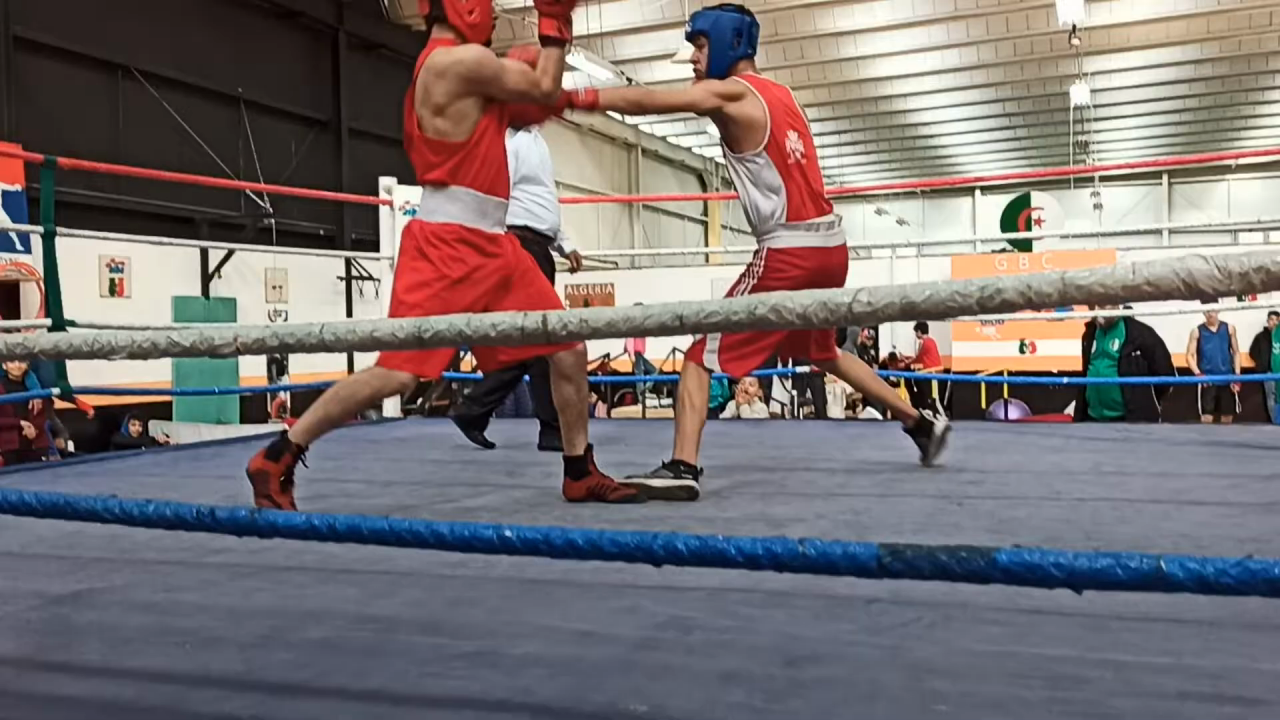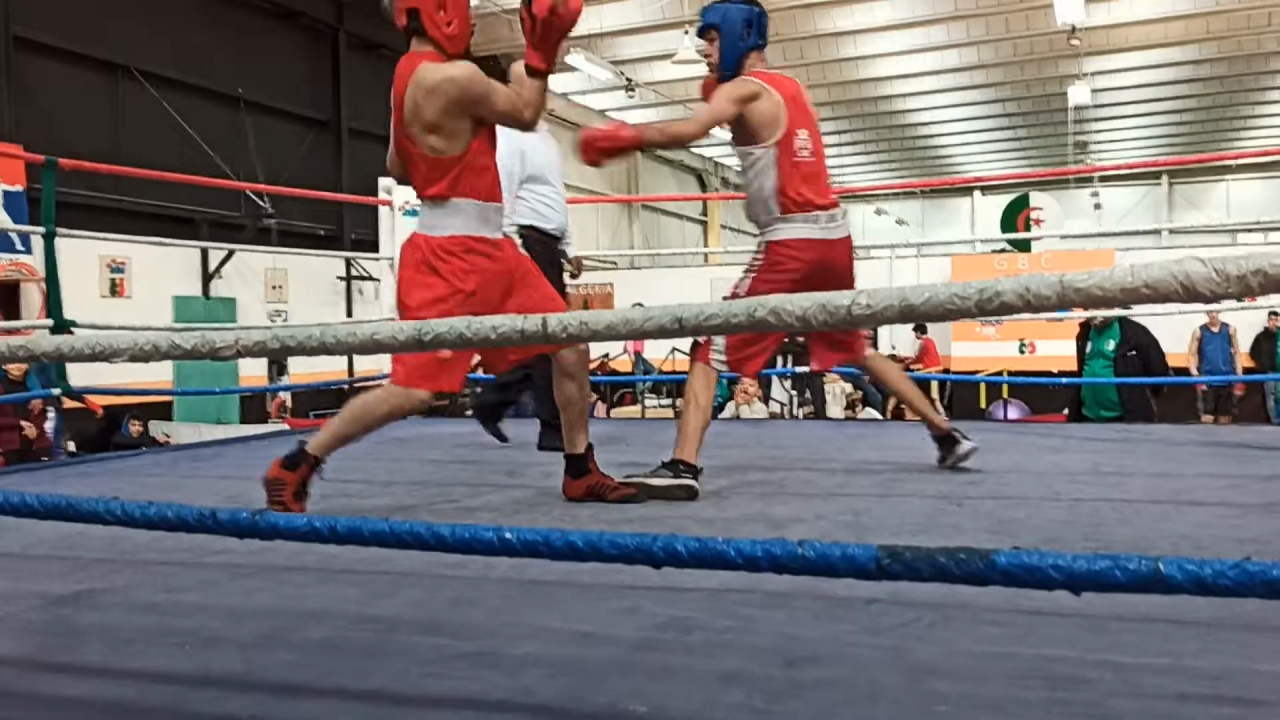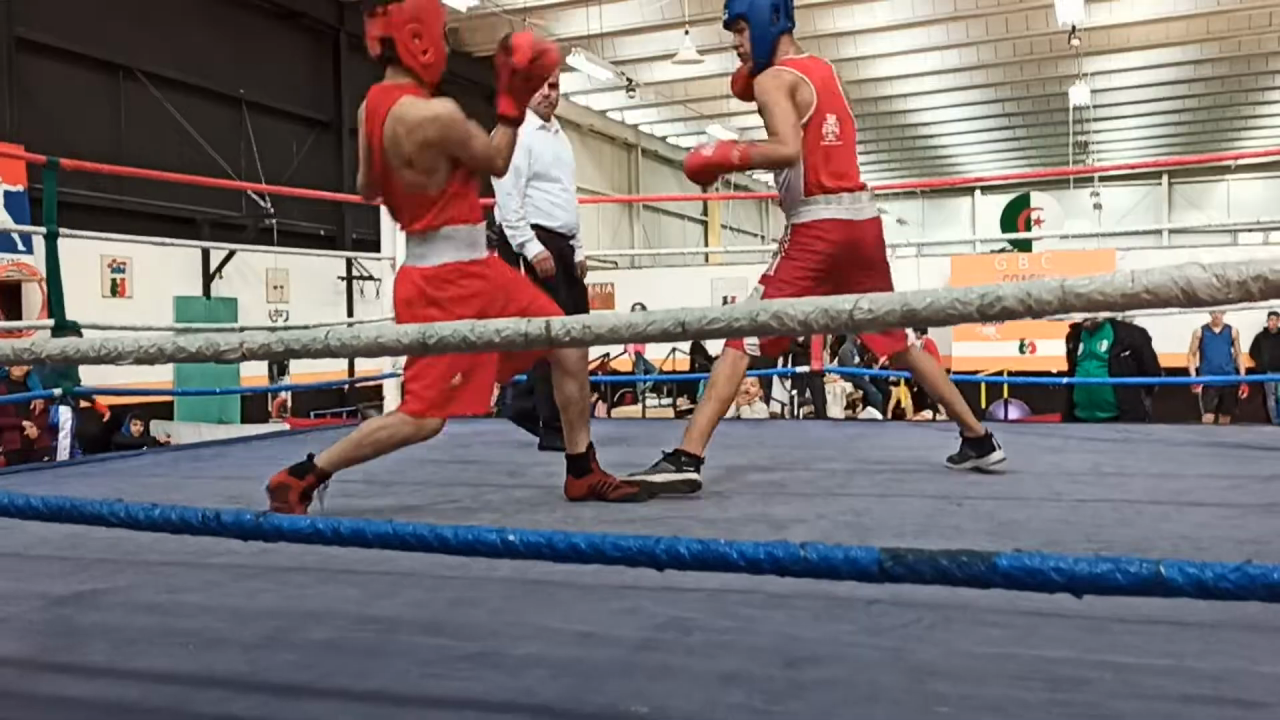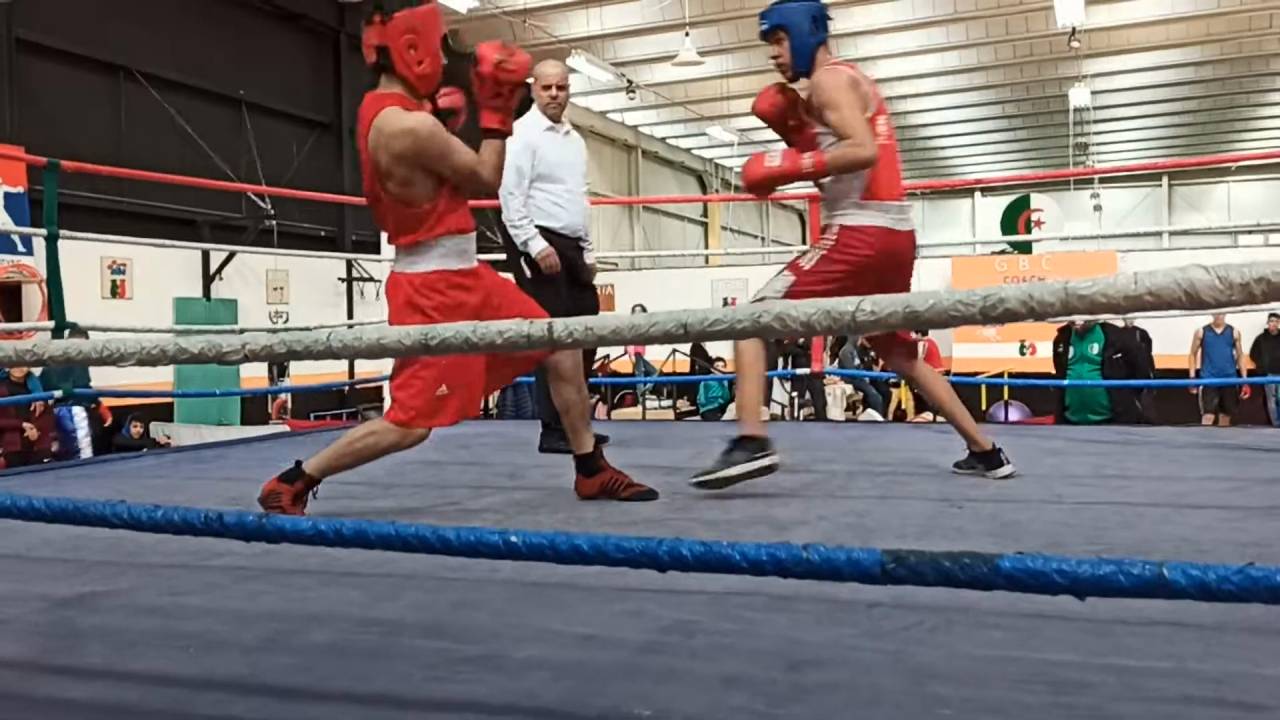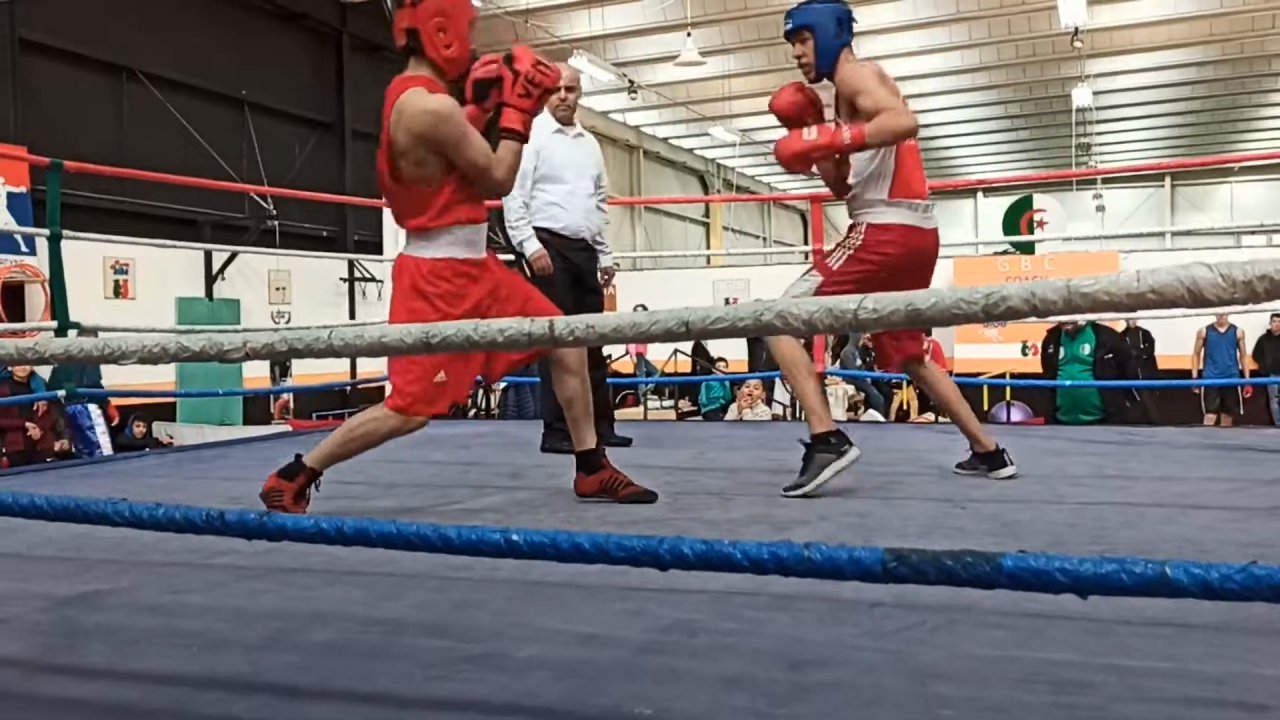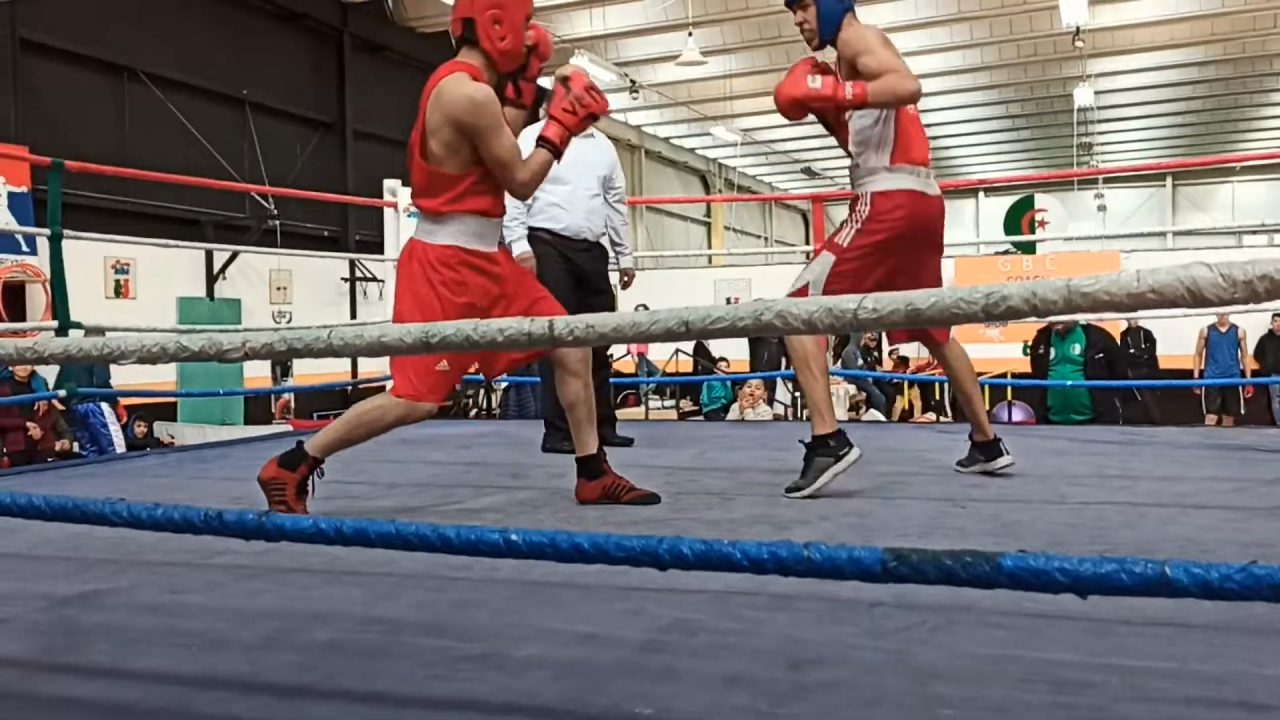
dt=0.1s
person 1, frame 1
left shoulder: (442, 64)
right shoulder: (461, 61)
right elbow: (542, 92)
left hip: (491, 242)
right hip: (446, 244)
left knee: (569, 351)
right knee: (397, 371)
left ankle: (580, 473)
right ankle: (277, 459)
person 1, frame 2
left shoulder: (412, 74)
right shoulder: (449, 78)
left elbow: (397, 167)
right elbow: (523, 114)
right wrist: (541, 48)
left hip: (490, 249)
right hip: (450, 255)
left knee: (572, 350)
right knee: (414, 387)
left ankle: (582, 472)
right ankle: (293, 469)
person 1, frame 3
left shoulder: (377, 104)
right shoulder: (426, 114)
left elbow: (365, 188)
right elbow: (495, 162)
right wrist: (513, 97)
left hip: (475, 270)
right hip: (445, 280)
left knee: (568, 351)
right knee: (425, 417)
left ankle: (584, 472)
right ankle: (299, 478)
person 1, frame 4
left shoulder: (377, 111)
right shoulder: (409, 128)
right elbow: (485, 179)
right wrist: (496, 109)
left hip: (467, 279)
right hip: (434, 289)
left knee: (566, 354)
right knee: (411, 423)
left ankle: (592, 471)
right ankle: (291, 484)
person 1, frame 5
left shoulder: (407, 91)
right shoulder: (428, 107)
right elbow: (500, 176)
left wrist: (477, 107)
right wrist: (516, 107)
left hip: (475, 268)
right hip: (437, 276)
left knee: (569, 346)
right knee: (412, 409)
left ankle: (592, 469)
right ankle: (291, 478)
person 1, frame 6
left shoulder: (463, 81)
right shoulder: (469, 92)
left elbow: (490, 141)
right elbow: (520, 181)
left wrist: (521, 80)
right wrist: (562, 125)
left hip: (485, 258)
right hip: (445, 263)
left knee: (572, 348)
right knee: (417, 399)
left ankle: (593, 475)
right ankle: (291, 468)
person 2, frame 1
left shoulder: (731, 93)
right shoulder: (776, 95)
left elbow: (650, 99)
left wrist: (582, 97)
left hip: (787, 253)
right hip: (829, 246)
left knee: (702, 354)
right knee: (822, 353)
left ankle: (680, 468)
right ankle: (920, 423)
person 2, frame 2
left shoulder: (745, 90)
right shoulder: (788, 87)
left elbow: (686, 130)
left wrist: (620, 136)
left hip: (790, 247)
right hip: (834, 241)
left knee: (709, 354)
right knee: (853, 350)
left ankle: (681, 467)
right ankle: (946, 435)
person 2, frame 3
left shoulder: (775, 76)
right shoulder: (822, 70)
left elbow: (784, 153)
left wrist: (721, 155)
left hip: (817, 229)
right hip: (863, 225)
left knee: (739, 344)
right knee: (894, 344)
left ankle: (685, 459)
right ankle: (977, 439)
person 2, frame 4
left shoulder: (827, 79)
right shoulder: (852, 80)
left elbow: (863, 153)
left wrist: (791, 165)
right wrist: (793, 130)
left hip: (855, 236)
right hip: (897, 234)
right knee: (903, 356)
left ankle: (750, 442)
right ankle: (985, 451)
person 2, frame 5
left shoulder: (860, 75)
right shoulder: (848, 87)
left elbow: (902, 123)
right elbow: (842, 185)
left wrist: (828, 139)
right wrist: (815, 139)
left hip: (882, 231)
right hip: (918, 233)
left knee: (780, 327)
right knee: (910, 358)
left ankle: (827, 438)
right ankle: (987, 451)
person 2, frame 6
right shoulder: (854, 61)
left elbow: (908, 86)
left wrist: (833, 93)
right wrist: (826, 109)
left hip: (888, 203)
right hip: (922, 203)
right knee: (933, 334)
left ankle: (828, 440)
right ankle: (986, 443)
person 3, frame 1
left shoulder: (534, 138)
right shoulder: (503, 137)
left wrist: (564, 244)
left hip: (536, 245)
right hip: (518, 244)
left ankle: (472, 412)
right ankle: (552, 429)
person 3, frame 2
left shoulder: (544, 137)
right shoulder: (508, 137)
right elbow: (501, 199)
left wrist: (567, 249)
left hip: (546, 246)
right hip: (526, 244)
left ankle: (492, 402)
right ankle: (552, 429)
person 3, frame 3
left shoulder: (561, 136)
right shoulder: (518, 134)
right elbow: (508, 197)
left wrist: (577, 248)
right wrist: (530, 247)
left hip: (560, 245)
right hip: (535, 245)
left ankle: (528, 405)
right ankle: (553, 429)
person 3, frame 4
left shoulder: (574, 139)
right shoulder: (522, 134)
right elbow: (511, 197)
left wrist: (587, 253)
right wrist: (535, 245)
left hip: (570, 247)
right hip: (541, 248)
right ankle: (555, 431)
person 3, frame 5
left shoulder: (589, 144)
right shoulder: (529, 138)
right elbow: (515, 197)
left wrist: (605, 256)
right wrist: (530, 244)
left hip: (583, 249)
right hip: (545, 247)
left ankle: (599, 424)
right ankle: (557, 430)
person 3, frame 6
left shoulder: (603, 146)
right shoulder: (535, 137)
left elbow: (616, 203)
right elbow: (516, 196)
left wrist: (625, 256)
right wrist: (519, 245)
left hip: (591, 251)
right hip: (549, 247)
left ankle: (602, 426)
right ankle: (557, 431)
